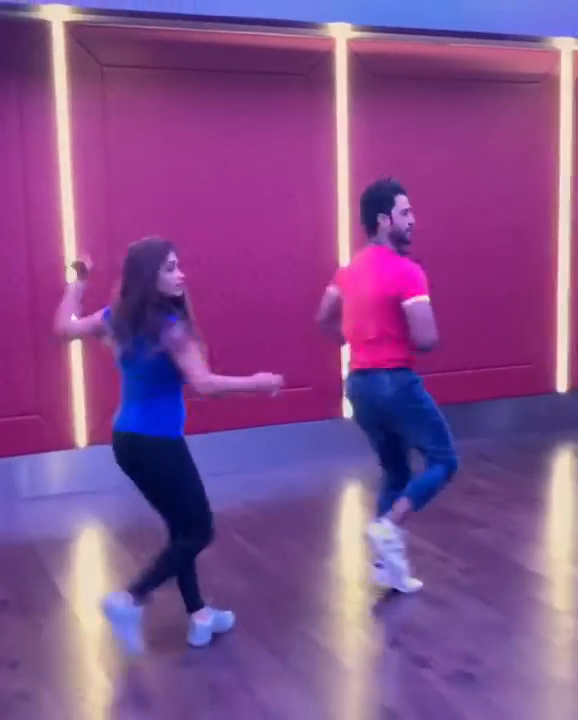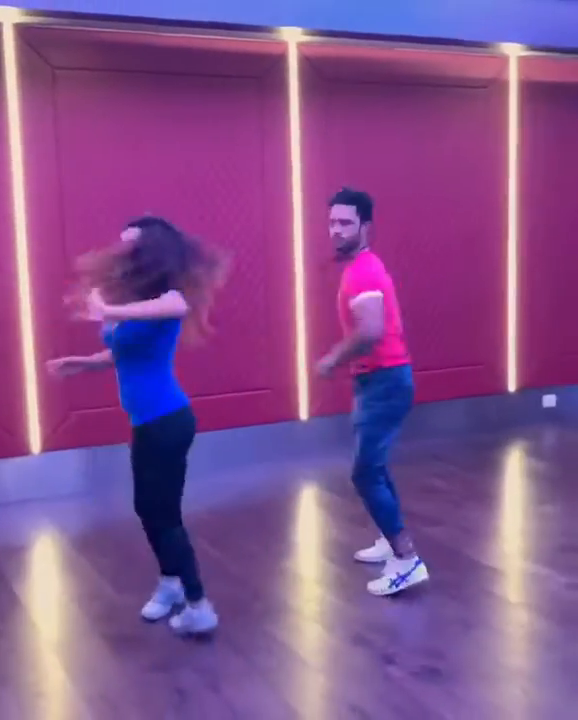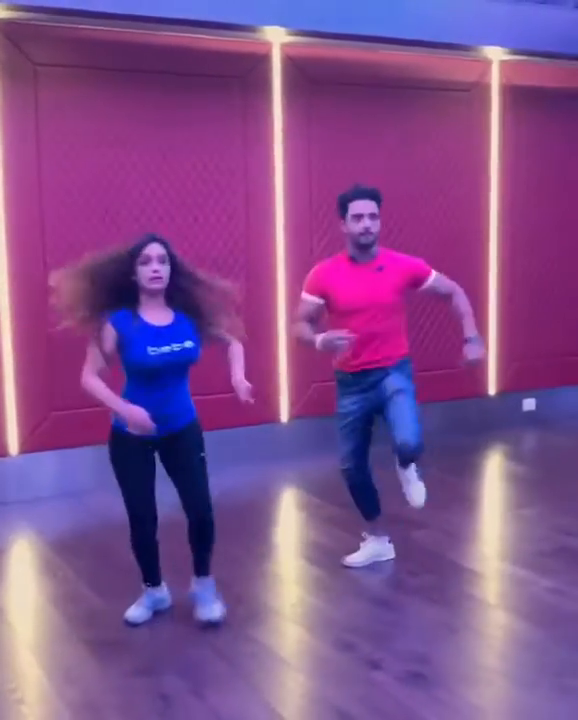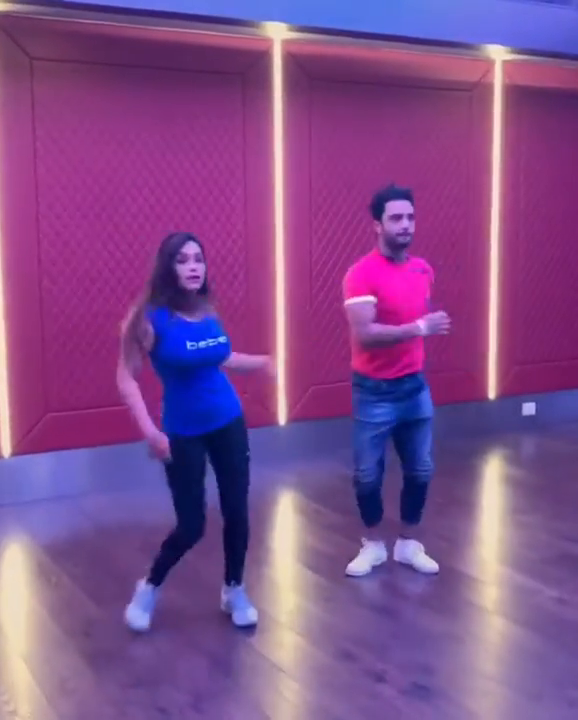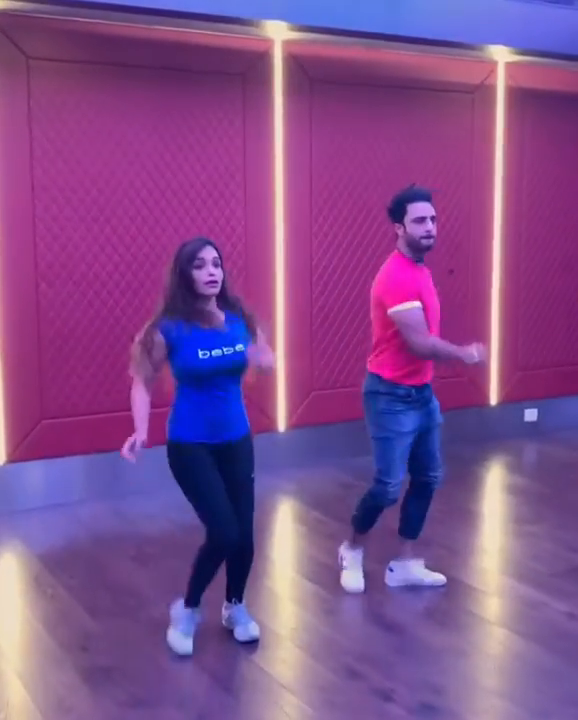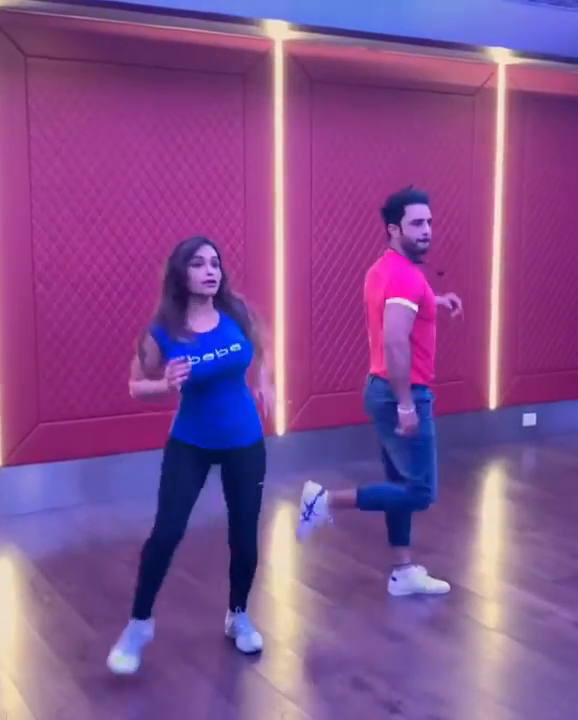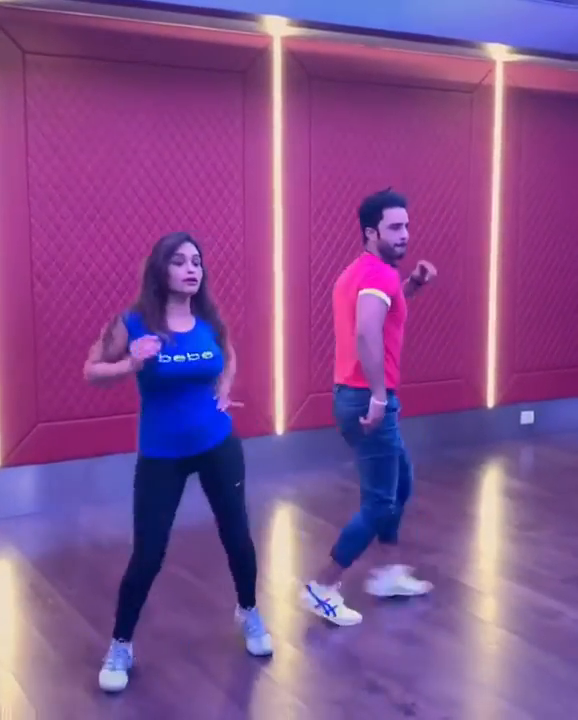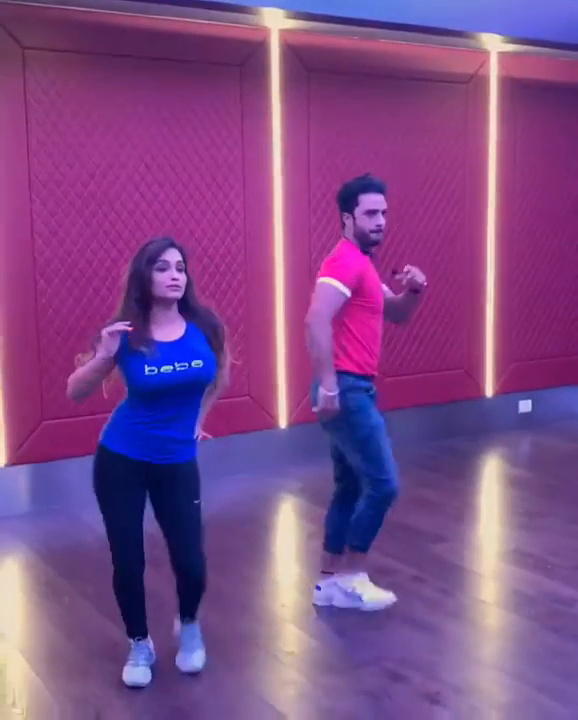
dt=0.3s
person 1, frame 1
left shoulder: (121, 318)
right shoulder: (171, 324)
left elbow: (66, 326)
right elbow: (201, 384)
left wrist: (76, 283)
right wrist: (254, 382)
left hip: (131, 438)
right hip: (162, 443)
left knee: (184, 525)
right knee: (197, 530)
left ankle: (198, 614)
right ankle: (129, 599)
person 1, frame 2
left shoulder: (168, 297)
right shoulder: (136, 299)
left elbow: (179, 306)
left wrist: (111, 311)
right wrist: (81, 362)
left hip: (161, 424)
right hip: (162, 420)
left knee: (160, 513)
right knee: (152, 507)
left ankle: (198, 607)
right ankle: (172, 584)
person 1, frame 3
left shoulder: (192, 314)
right shoulder: (117, 322)
left elbow: (232, 342)
right elbow: (90, 377)
left wrist: (238, 378)
right wrist: (126, 410)
left hip: (182, 428)
right hip: (132, 435)
left knee: (200, 510)
right knee: (143, 519)
left ankle: (204, 584)
right ankle: (154, 591)
person 1, frame 4
left shoulder: (209, 315)
right shoulder: (151, 319)
right elbow: (126, 378)
left wrist: (257, 363)
right wrist: (149, 430)
left hip: (228, 425)
right hip: (182, 435)
left knee: (237, 515)
right knee: (190, 526)
left ankle: (234, 591)
right ankle: (150, 589)
person 1, frame 5
left shoulder: (237, 317)
right shoulder: (168, 328)
left elbow: (261, 355)
right elbow: (140, 379)
left wrist: (262, 357)
right wrist: (139, 430)
left hip: (235, 437)
right hip: (189, 443)
left knee: (243, 534)
right knee: (225, 533)
left ankle: (235, 607)
right ankle: (187, 610)
person 1, frame 6
left shoulder: (237, 313)
right shoulder: (161, 332)
left elbow: (257, 350)
right elbow: (136, 385)
left wrist: (263, 385)
right wrist: (163, 385)
left hip: (244, 441)
right hip: (189, 444)
left knee: (244, 539)
right knee: (166, 534)
left ankle: (238, 617)
right ankle: (139, 626)
person 1, frame 7
left shoulder: (210, 322)
right shoulder: (134, 325)
right elbow: (90, 373)
left wrist: (221, 393)
right wrist: (130, 364)
left hip: (217, 445)
right hip: (159, 455)
left knee: (237, 539)
right knee: (148, 556)
left ankle: (249, 616)
right ankle: (120, 648)
person 1, frame 8
left shoulder: (205, 325)
right shoulder: (124, 335)
left elbow: (220, 371)
right elbow: (75, 392)
right wrist: (104, 356)
left hip: (177, 460)
right hip: (121, 459)
left knee: (191, 562)
right knee: (128, 562)
left ankle: (188, 627)
right ankle: (139, 645)
person 2, frame 1
left shoulder: (351, 270)
right shoulder: (407, 272)
left elbow: (324, 321)
right elbow: (425, 341)
right wrist: (404, 342)
left hip: (361, 384)
right hip: (398, 384)
left knee: (396, 471)
right knee: (443, 463)
left ankle: (391, 561)
right ankle: (388, 528)
person 2, frame 2
left shoulder: (360, 273)
right shoulder: (362, 269)
left elbow: (371, 332)
left wrist: (333, 360)
right wrist: (346, 351)
left hip: (380, 383)
right hip: (390, 379)
left knee: (367, 475)
right knee: (372, 466)
left ankle: (407, 561)
right ankle: (395, 543)
person 2, frame 3
left shoulder: (405, 266)
right shoulder: (322, 274)
left elbow: (455, 293)
right elbow: (301, 325)
left wrist: (471, 337)
right wrist: (320, 339)
left hip: (393, 373)
right hip: (350, 383)
left knee: (408, 442)
right knee: (352, 466)
left ankle: (407, 466)
right ankle: (377, 540)
person 2, frame 4
left shoulder: (423, 270)
right shoulder: (361, 275)
right elbow: (364, 335)
right wrist: (420, 328)
left hip: (415, 386)
right hip: (374, 391)
left knee: (420, 472)
right knee: (367, 476)
left ankle: (408, 543)
right ankle: (373, 544)
person 2, frame 5
left shoulder: (418, 271)
right shoulder: (396, 277)
right elbow: (419, 343)
left wrist: (448, 352)
right wrist: (465, 354)
left hip: (419, 391)
right hip: (390, 393)
left knee: (426, 480)
right knee: (388, 485)
left ankle: (404, 564)
right ankle: (353, 549)
person 2, frame 6
left shoulder: (386, 269)
right shoulder: (405, 276)
right elbow: (395, 343)
left wrist: (435, 304)
right wrist: (405, 406)
left hip: (388, 391)
right hip: (403, 395)
left knee: (402, 483)
right knee: (420, 492)
left ankle: (404, 572)
right ankle: (326, 501)
person 2, frame 7
left shoulder: (360, 273)
right shoulder: (380, 274)
right elbow: (366, 333)
left wrist: (414, 283)
right wrist: (378, 397)
left hip: (355, 397)
right hip: (369, 402)
left knee: (401, 483)
right knee: (381, 502)
left ankle: (388, 573)
right ankle: (322, 588)
person 2, frame 8
left shoulder: (358, 263)
right shoulder: (345, 262)
left elbow: (397, 314)
right elbow: (316, 321)
left wrist: (413, 290)
right wrist: (326, 383)
left hip: (353, 389)
right hip: (347, 391)
left knee: (349, 486)
right knee: (383, 485)
left ankle: (331, 581)
right ankle: (351, 577)
